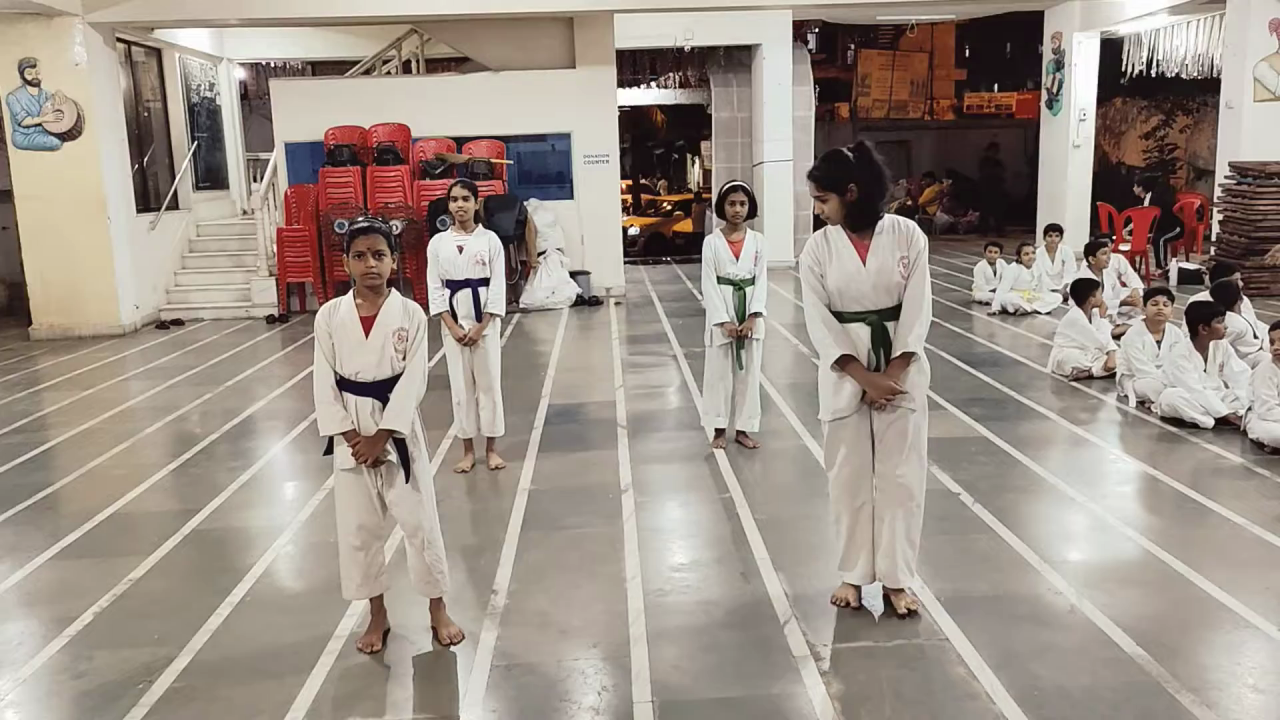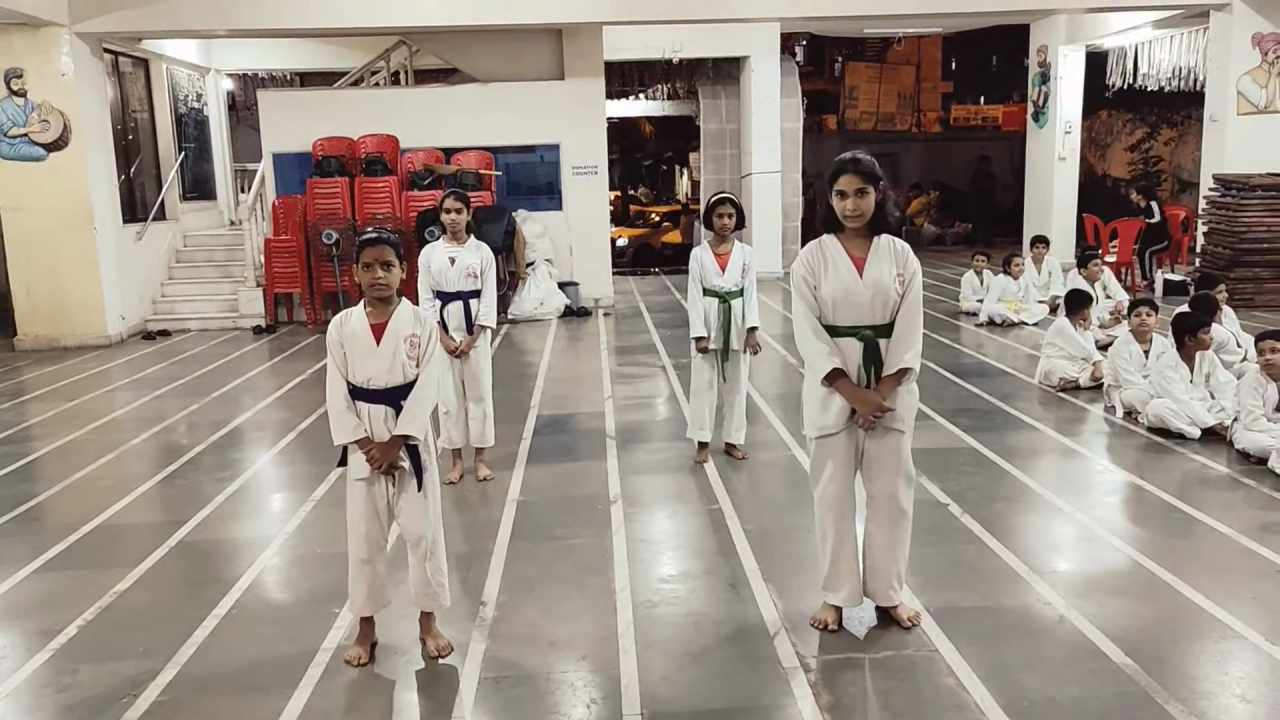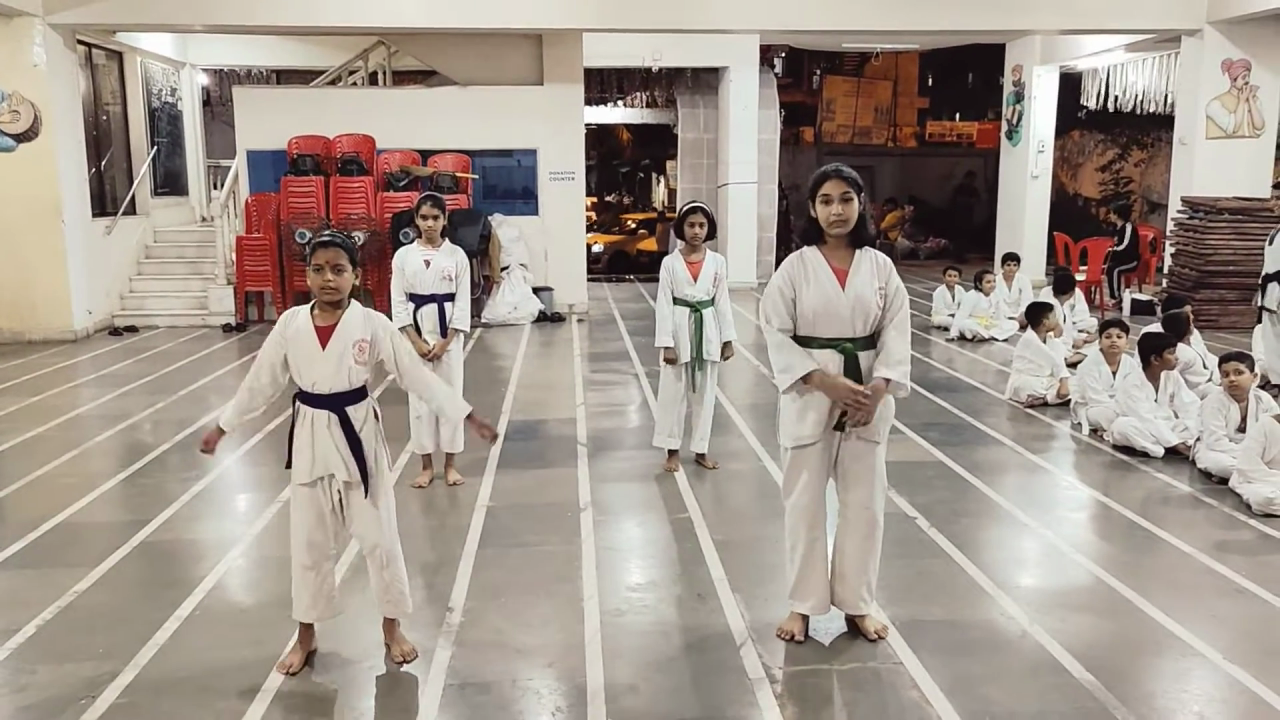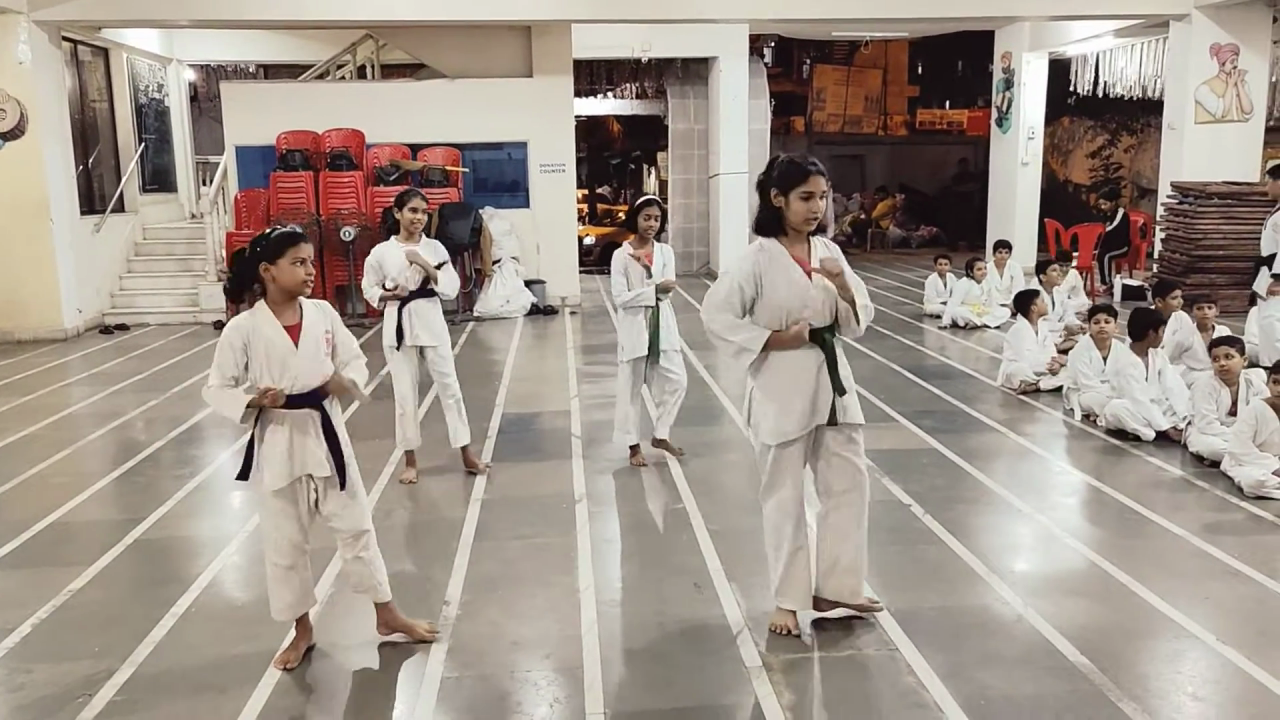
dt=1s
person 1, frame 1
left shoulder: (906, 235)
right shoulder: (818, 248)
left elbow: (917, 309)
right elbow: (819, 321)
left wrist: (891, 375)
right wrist: (865, 378)
left hip: (901, 369)
right hip: (844, 373)
left knee: (902, 475)
right knee: (848, 476)
left ankle: (896, 577)
right ankle: (854, 573)
person 1, frame 2
left shoulder: (900, 255)
right shoulder: (812, 258)
left elbow: (910, 330)
right elbow: (809, 333)
left wrist: (882, 392)
right wrist: (854, 393)
left hip: (890, 388)
right hip: (832, 389)
left knee: (892, 491)
right knee: (832, 494)
left ankle: (888, 592)
right ankle: (836, 594)
person 1, frame 3
left shoulder: (880, 266)
right shoulder: (796, 266)
left elbow: (896, 333)
right elbow: (774, 332)
left wrist: (882, 387)
right wrist: (827, 382)
left hip: (868, 396)
right hip: (809, 395)
left knee: (865, 502)
right knee: (804, 502)
left ankle: (857, 603)
right ankle: (802, 603)
person 1, frame 4
left shoulder: (828, 251)
right shoulder: (758, 258)
left elbow: (858, 318)
right elbow: (717, 316)
left wrist: (843, 286)
right wrist: (773, 339)
left hip: (831, 380)
right hip: (781, 385)
left knee: (848, 483)
right knee: (784, 494)
left ankle: (834, 588)
right ankle: (787, 598)
person 2, frame 1
left shoulder: (410, 314)
right shoulder: (330, 316)
left elbow: (413, 381)
right elbow: (325, 382)
left wrist: (381, 436)
right wrist: (350, 436)
left hip: (398, 432)
right hip: (350, 437)
left knee: (420, 523)
right knee: (357, 530)
left ankle: (437, 608)
right ankle: (378, 615)
person 2, frame 2
left shoulder: (421, 322)
right shoulder: (341, 326)
left elbow: (426, 389)
right elbow: (337, 392)
left wrist: (394, 442)
right wrist: (365, 444)
left hip: (411, 440)
right hip: (362, 443)
left knee: (423, 532)
right knee: (364, 538)
left ankle: (428, 621)
right ankle: (366, 627)
person 2, frame 3
left shoulder: (372, 324)
right shoulder: (290, 324)
left elbow: (415, 372)
right elbow: (262, 378)
left wrist: (464, 413)
right wrist: (223, 424)
left hip: (357, 436)
right hip: (311, 442)
left knee: (380, 537)
right knee: (308, 545)
left ankle: (392, 627)
right ankle: (305, 636)
person 2, frame 4
left shoulder: (324, 314)
right shoulder: (244, 329)
left elbow: (355, 360)
right elbow: (215, 388)
left wrist: (346, 382)
right wrist: (252, 403)
left hip: (325, 432)
right hip: (276, 441)
left knee: (355, 526)
right knee: (284, 544)
left ankle: (387, 614)
right ankle: (301, 630)
person 3, frame 1
left shoulder: (490, 239)
right shoulder: (438, 243)
left elbow: (497, 286)
right elbow: (435, 289)
left wrist: (480, 326)
right wrist: (453, 327)
left hip: (484, 320)
right hip: (452, 323)
left knee: (488, 383)
right knee: (461, 385)
left ankle: (491, 448)
right ankle: (468, 450)
person 3, frame 2
left shoulder: (481, 251)
right shoulder: (429, 253)
left elbow: (488, 298)
right elbow: (426, 299)
left wrist: (471, 339)
right wrist: (444, 339)
left hip: (475, 332)
right hip: (442, 334)
left knee: (479, 393)
right knee: (449, 396)
left ankle: (480, 459)
right ankle: (456, 461)
person 3, frame 3
left shoulder: (456, 255)
right shoulder: (403, 255)
left elbow: (463, 301)
right elbow: (398, 302)
left wrist: (445, 341)
right wrist: (416, 342)
left hip: (448, 335)
right hip: (415, 335)
right knee: (420, 399)
left ankle: (450, 463)
right ankle: (426, 465)
person 3, frame 4
left shoulder: (434, 247)
right shoulder: (381, 252)
left elbow: (452, 286)
right elbow: (368, 288)
left wrist: (427, 269)
right wrist: (388, 295)
left hip: (432, 323)
right hip: (399, 327)
left knee: (450, 389)
right knee: (405, 396)
left ankle: (468, 456)
right ankle: (410, 461)
person 4, frame 1
left shoulder: (757, 240)
right shoulder: (712, 242)
left elbow: (761, 280)
right elbow: (709, 284)
left wrist: (753, 317)
right wrist: (724, 321)
left hip: (750, 315)
right hip: (721, 316)
left knee: (749, 373)
right knee: (719, 373)
left ankle: (743, 428)
right ankle: (719, 429)
person 4, frame 2
left shoulder: (745, 252)
right shoulder: (699, 254)
left elbow: (750, 292)
right elbow: (695, 295)
left wrist: (751, 329)
right wrist: (699, 334)
left hip: (738, 326)
right hip: (708, 325)
left knee: (736, 385)
right knee: (704, 385)
left ankle: (732, 439)
right ankle: (702, 442)
person 4, frame 3
left shoulder: (717, 261)
right shoulder: (670, 262)
left elbow: (722, 301)
right elbow: (664, 304)
left wrist: (727, 338)
right wrist: (666, 343)
left hip: (707, 332)
right hip: (678, 331)
left knee: (705, 393)
right knee: (672, 393)
left ankle: (700, 449)
right ankle: (672, 450)
person 4, frame 4
left shoulder: (665, 252)
right shoulder: (621, 255)
left elbow: (667, 288)
right elbow: (620, 297)
left wrist: (648, 269)
right wrist: (654, 290)
left hip: (663, 323)
right hip: (634, 325)
left knee: (675, 380)
right knee: (630, 386)
left ankle: (661, 435)
right ankle: (633, 445)
